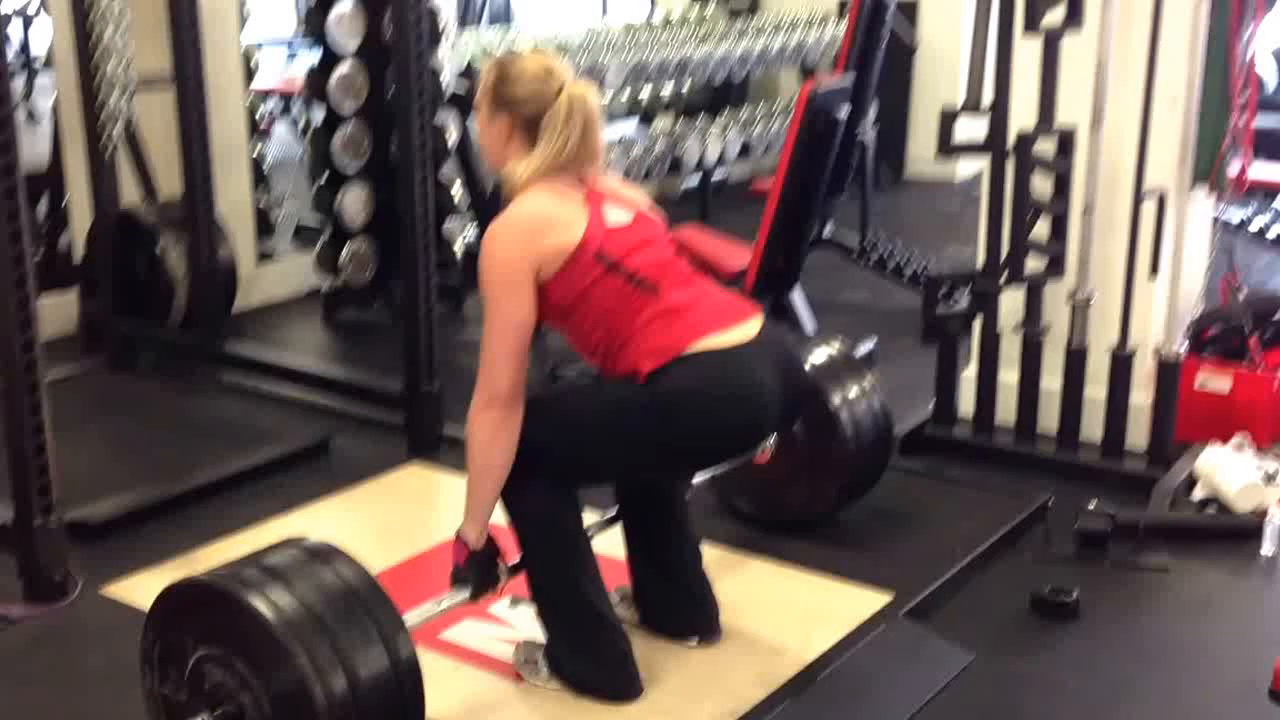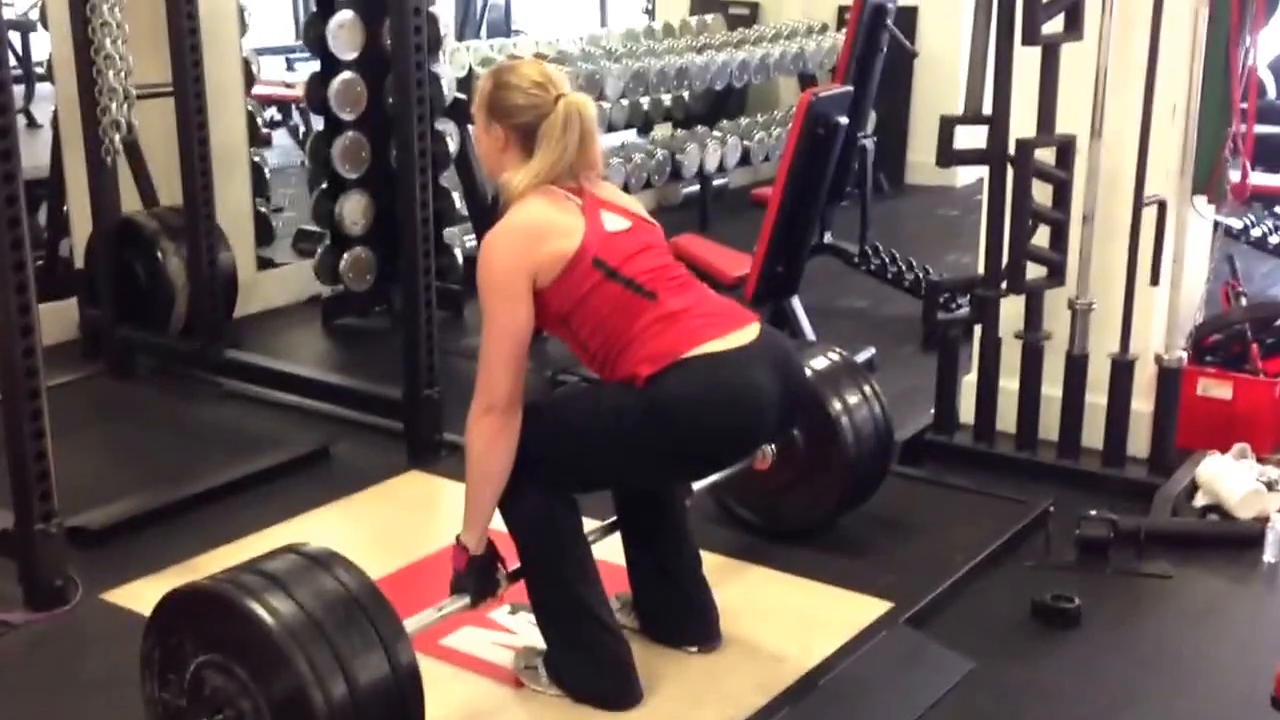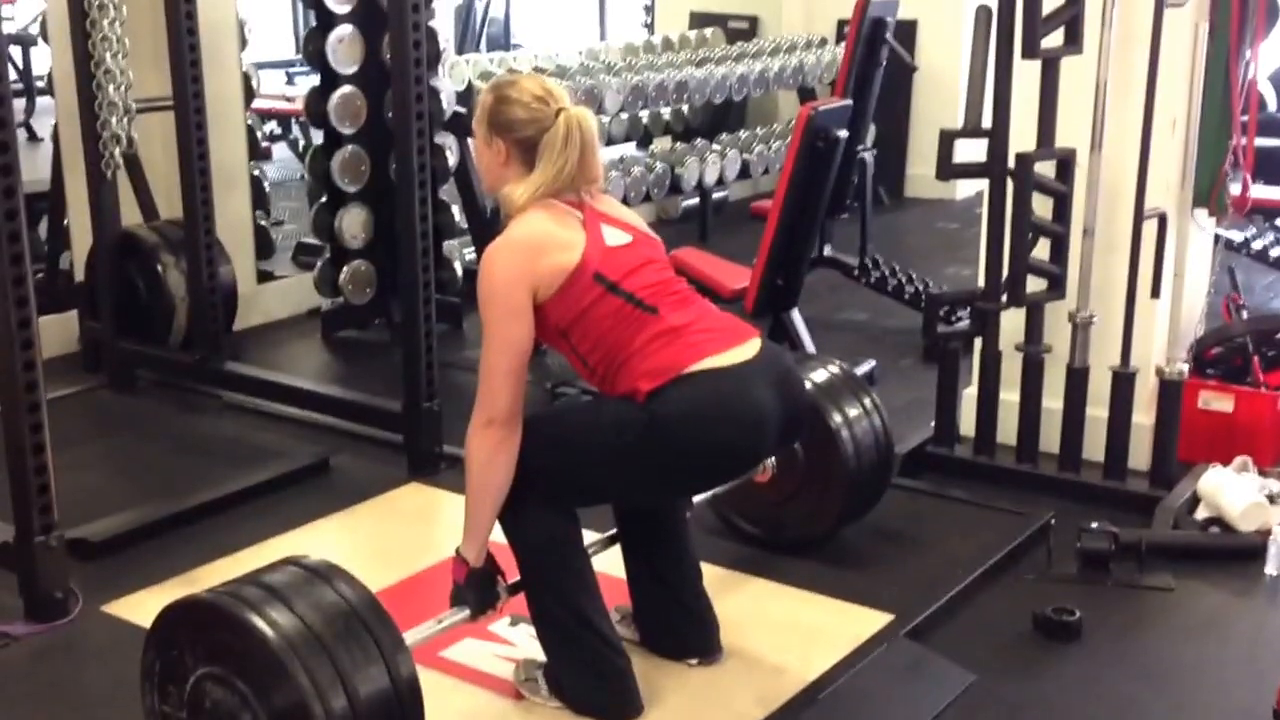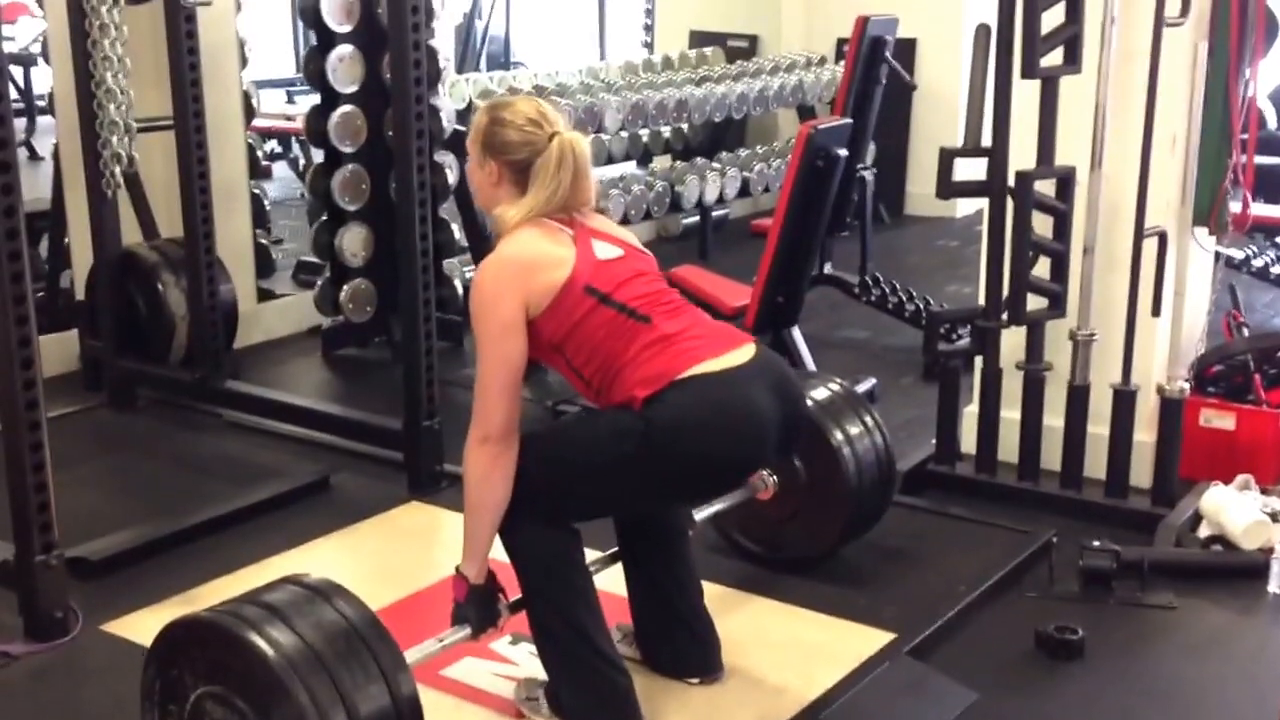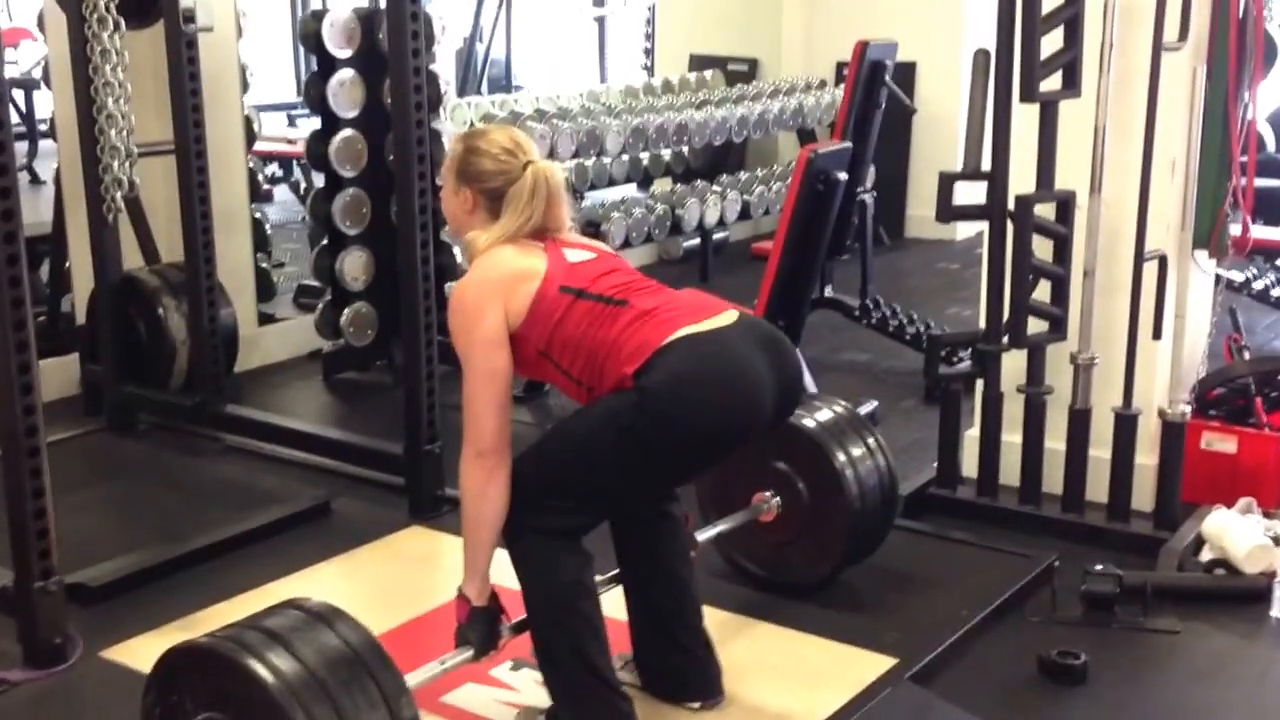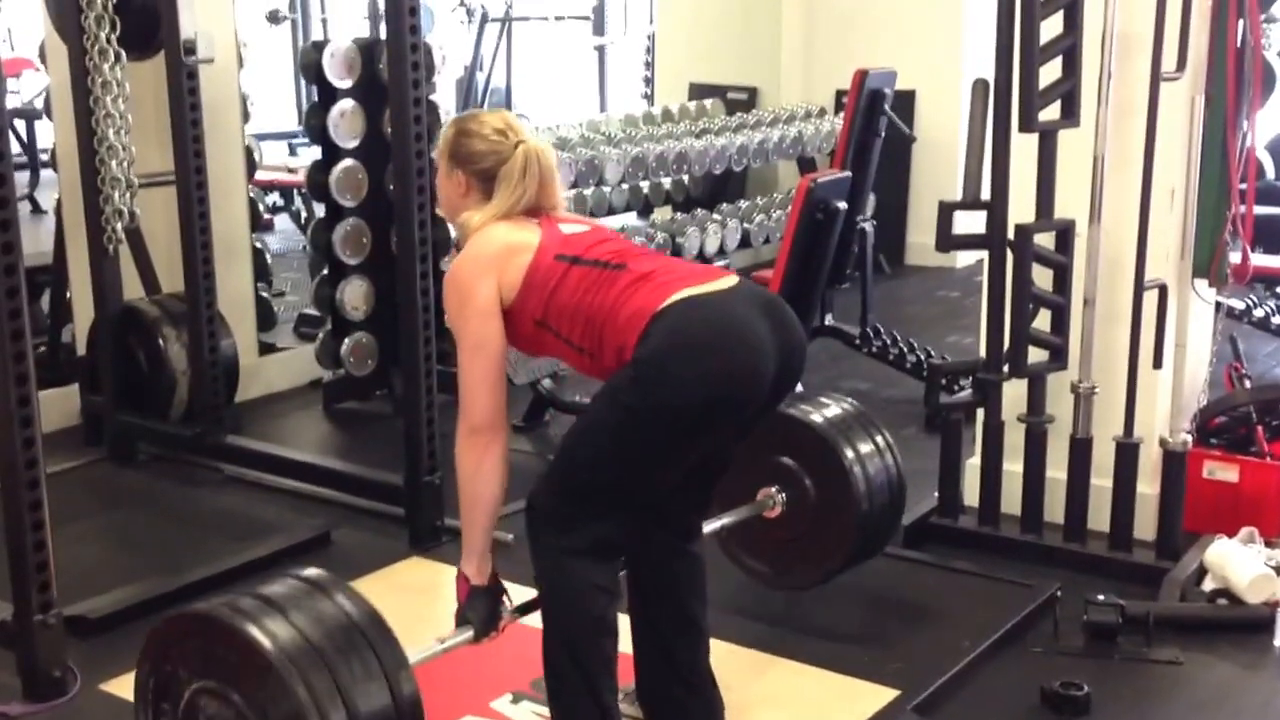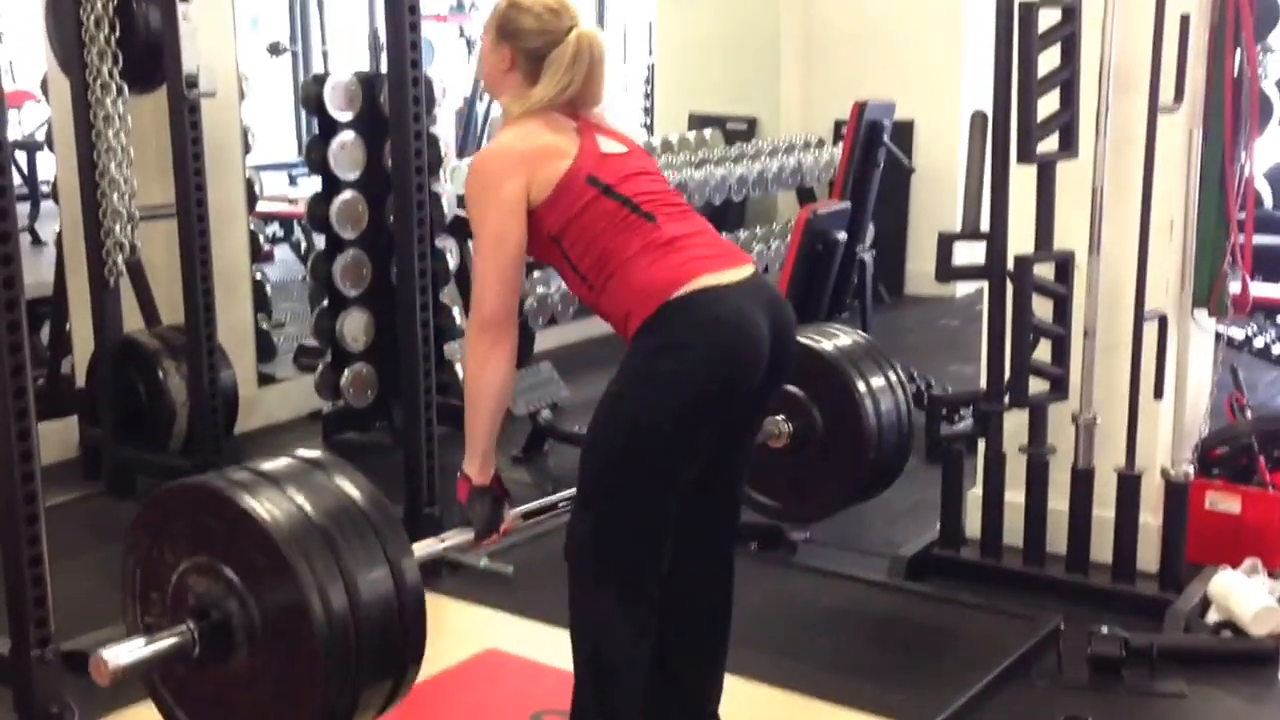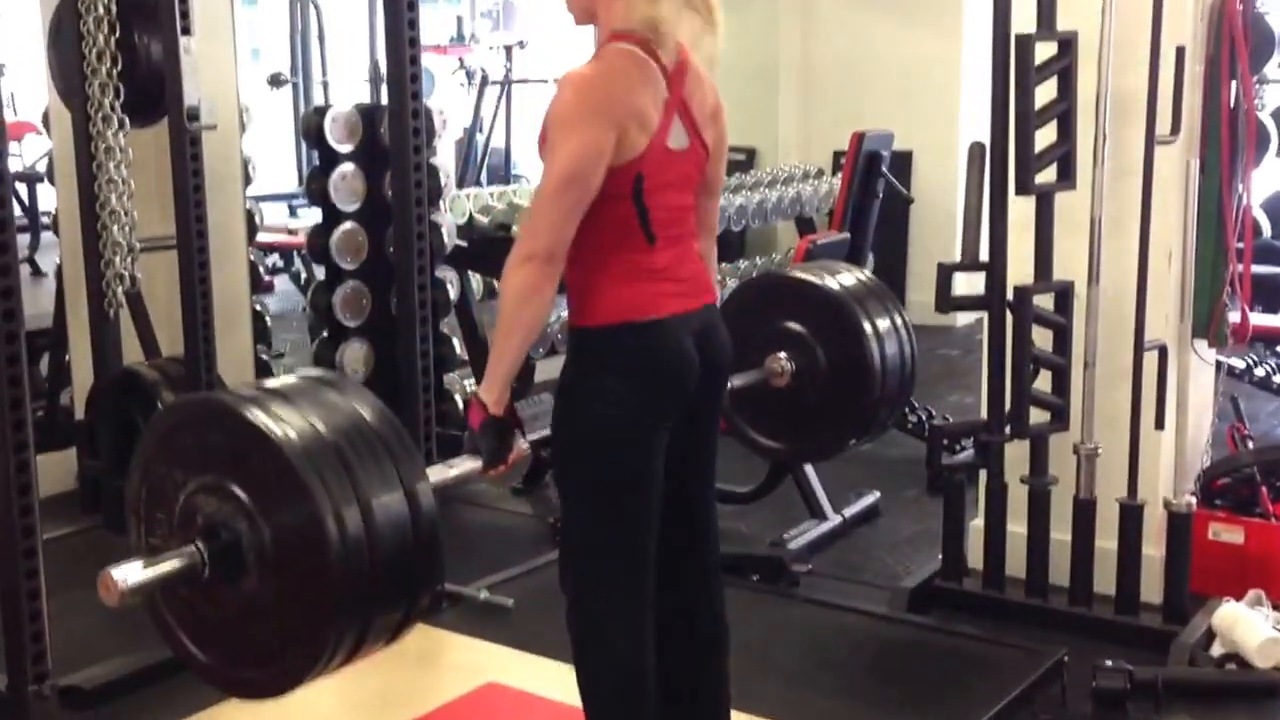
dt=0.5s
person 1, frame 1
left shoulder: (516, 230)
right shoulder: (613, 189)
left elbow: (499, 401)
left wrist: (473, 534)
left hip: (711, 392)
right hip: (772, 364)
left knee: (527, 450)
right knee: (630, 416)
left ankle: (593, 662)
right ankle: (678, 606)
person 1, frame 2
left shoulder: (512, 238)
right shoulder: (607, 197)
left elbow: (497, 408)
left wrist: (472, 542)
left hip: (709, 397)
right hip: (772, 368)
left knee: (525, 459)
right knee: (630, 426)
left ankle: (591, 669)
right ankle: (677, 612)
person 1, frame 3
left shoulder: (513, 251)
right shoulder: (608, 211)
left elbow: (497, 421)
left wrist: (472, 554)
left hip: (709, 413)
right hip: (774, 385)
left knee: (525, 471)
right knee: (630, 438)
right ankle: (678, 626)
person 1, frame 4
left shoulder: (506, 269)
right shoulder: (602, 229)
left elbow: (493, 438)
left wrist: (473, 574)
left hip: (706, 421)
right hip: (772, 392)
left knee: (522, 490)
right knee: (630, 454)
right ankle: (681, 646)
person 1, frame 5
left shoulder: (481, 288)
right shoulder: (572, 249)
left elbow: (487, 454)
left wrist: (475, 592)
left hip: (699, 384)
right hip: (768, 359)
left knee: (534, 510)
right knee: (631, 478)
right ankle: (683, 672)
person 1, frame 6
left shoulder: (474, 266)
right shoulder: (567, 229)
left elbow: (482, 430)
left wrist: (476, 570)
left hip: (698, 351)
right hip: (771, 328)
left knee: (566, 527)
right knee: (661, 514)
person 1, frame 7
left shoulder: (508, 154)
right shoulder: (602, 132)
left elbow: (493, 326)
left wrist: (479, 473)
left hip: (691, 334)
right hip: (761, 312)
left knee: (611, 561)
right knee: (700, 543)
person 1, frame 8
left shoulder: (598, 85)
right shoulder: (696, 82)
left elbow: (540, 255)
left wrist: (492, 399)
left hip: (623, 355)
right hip: (697, 337)
left knee: (607, 583)
right knee: (687, 560)
